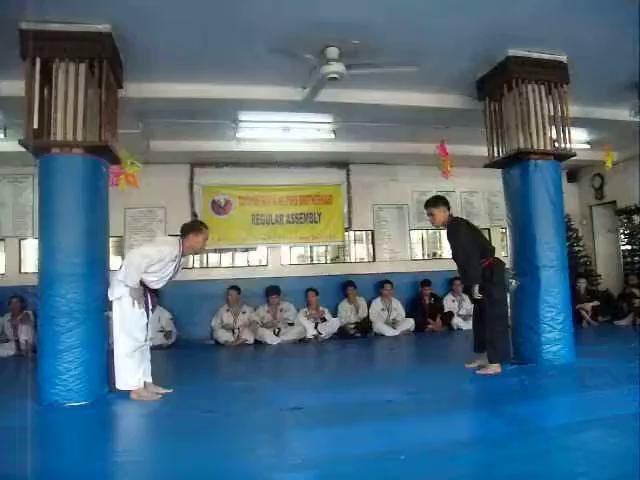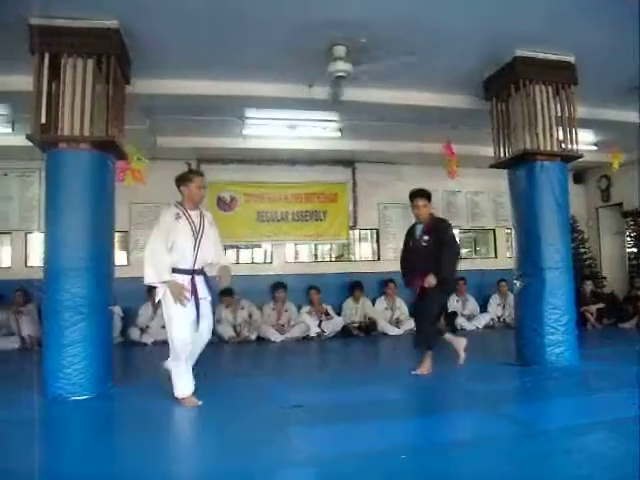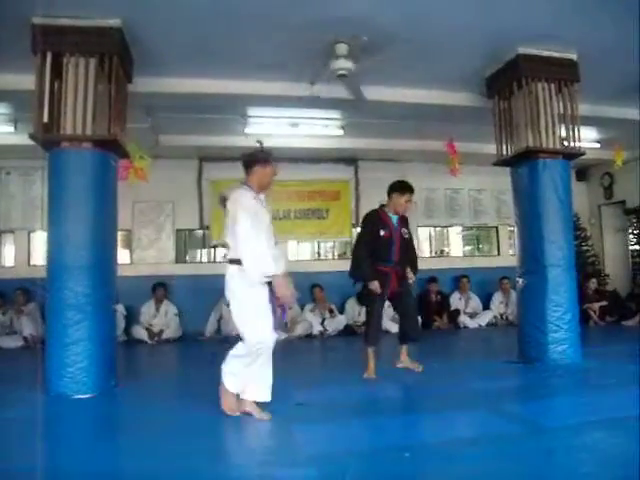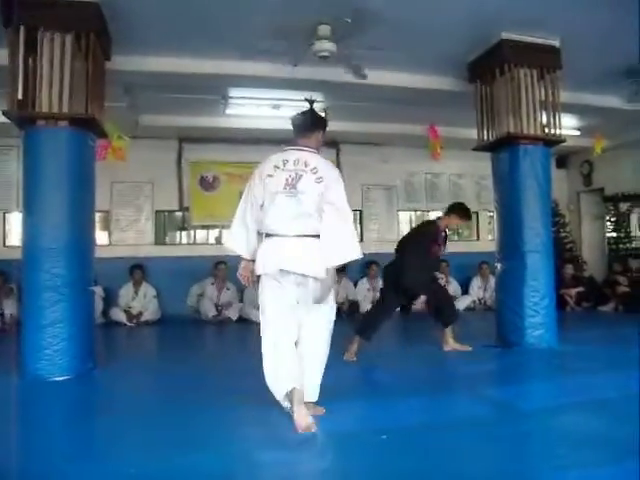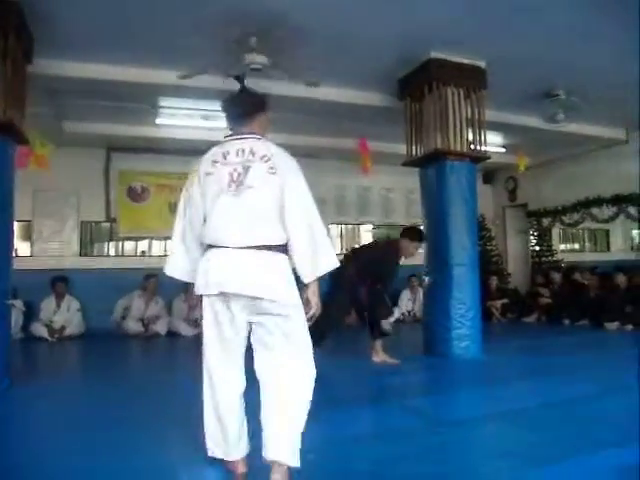
dt=0.7s
person 1, frame 1
left shoulder: (179, 253)
right shoulder: (168, 247)
right elbow: (135, 258)
left wrist: (144, 293)
right wrist: (135, 289)
left hip: (139, 290)
right hip: (128, 288)
left knee: (142, 337)
right knee: (132, 337)
left ankle: (145, 383)
right ankle: (135, 388)
person 1, frame 2
left shoulder: (206, 218)
right shoulder: (170, 216)
left elbow: (214, 247)
right elbow: (155, 250)
left wrist: (222, 266)
right wrist: (169, 282)
left hip: (198, 282)
right hip: (175, 282)
left knee: (203, 332)
right knee: (182, 338)
left ankle: (175, 367)
right ankle: (184, 391)
person 1, frame 3
left shoulder: (257, 200)
right shoulder: (243, 199)
right elbow: (253, 243)
left wrist: (278, 275)
right wrist: (277, 278)
left hip: (258, 277)
right hip: (247, 276)
left knee: (262, 337)
right knee: (260, 337)
left ankle: (247, 398)
right ankle: (230, 381)
person 1, frame 4
left shoulder: (267, 166)
right shoulder: (326, 170)
left elbow: (249, 213)
right elbow: (335, 220)
left wrist: (247, 257)
right wrist: (332, 267)
left hip: (273, 253)
right hip: (313, 253)
left knee: (277, 332)
right knee: (314, 331)
left ankle: (293, 397)
right ankle: (304, 399)
person 1, frame 5
left shoulder: (207, 163)
right shoulder: (279, 160)
left elbow: (190, 226)
right elbow: (303, 221)
left wrist: (194, 279)
right wrist: (312, 281)
left hip: (219, 269)
right hip: (269, 270)
left knee: (223, 369)
right knee: (290, 366)
person 2, frame 1
left shoulder: (456, 228)
right shoulder: (456, 226)
left elbow: (469, 257)
left wrist: (473, 283)
right wrist: (472, 283)
left hip: (488, 274)
right hip: (486, 274)
left knee: (493, 317)
right knee: (481, 316)
left ankle: (495, 364)
right ankle: (485, 357)
person 2, frame 2
left shoulder: (441, 226)
right shoulder: (412, 231)
left elbow: (451, 252)
right elbow: (406, 259)
left wrist: (437, 275)
right wrist: (411, 281)
left hip: (439, 282)
right hip: (421, 282)
left knee: (426, 319)
right knee: (422, 319)
left ankle: (427, 361)
right ankle: (456, 341)
person 2, frame 3
left shoulder: (403, 220)
right shoulder: (372, 219)
left elbow: (409, 248)
right elbow: (361, 251)
left wrist: (411, 269)
right wrist: (369, 278)
left hip: (399, 276)
right hip: (378, 276)
left knee: (409, 313)
right knee: (374, 318)
left ankle: (404, 357)
right ankle: (370, 365)
person 2, frame 4
left shoulder: (440, 233)
right shoulder: (429, 232)
right elbow: (414, 261)
right wrist: (420, 292)
left hip: (420, 276)
right hip: (401, 275)
left knee: (443, 300)
right knee: (383, 310)
left ankle: (449, 342)
right ankle: (353, 348)
person 2, frame 5
left shoulder: (391, 248)
right shoulder: (390, 255)
right elbow: (381, 286)
right wrist: (384, 315)
left hip: (360, 282)
right hip: (344, 281)
left knee: (377, 317)
right knee: (332, 318)
left ankle: (378, 352)
